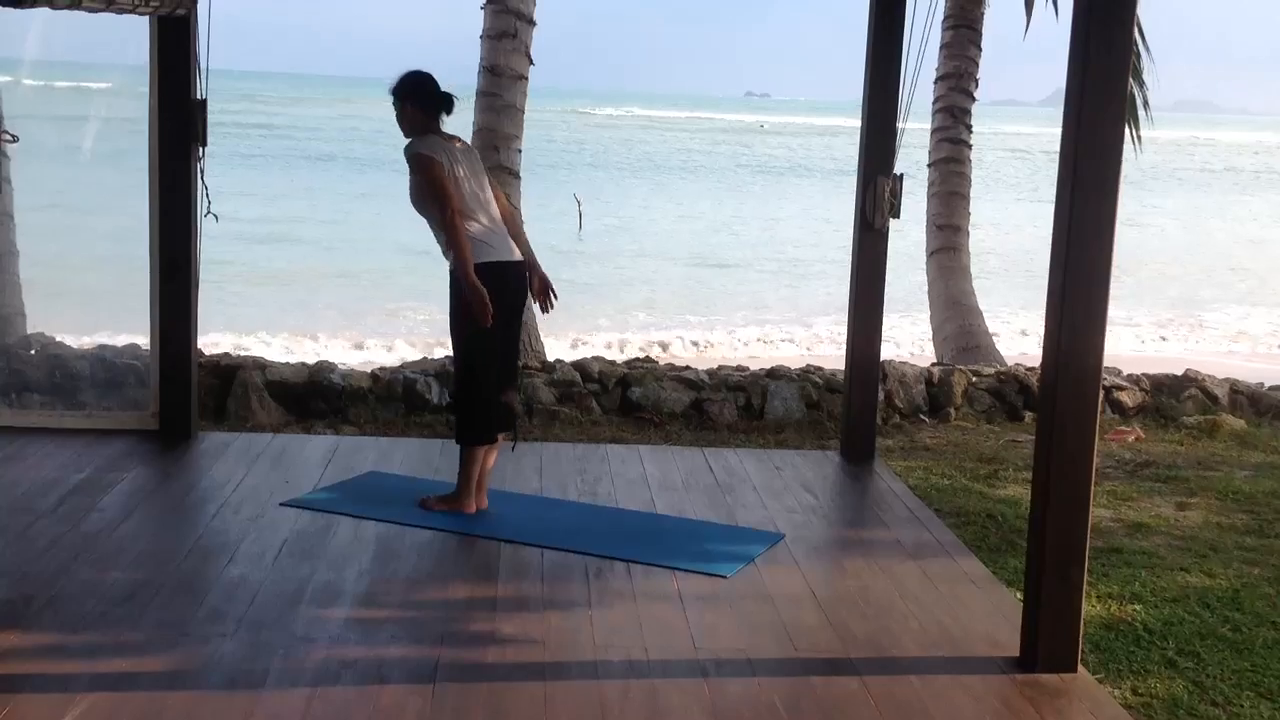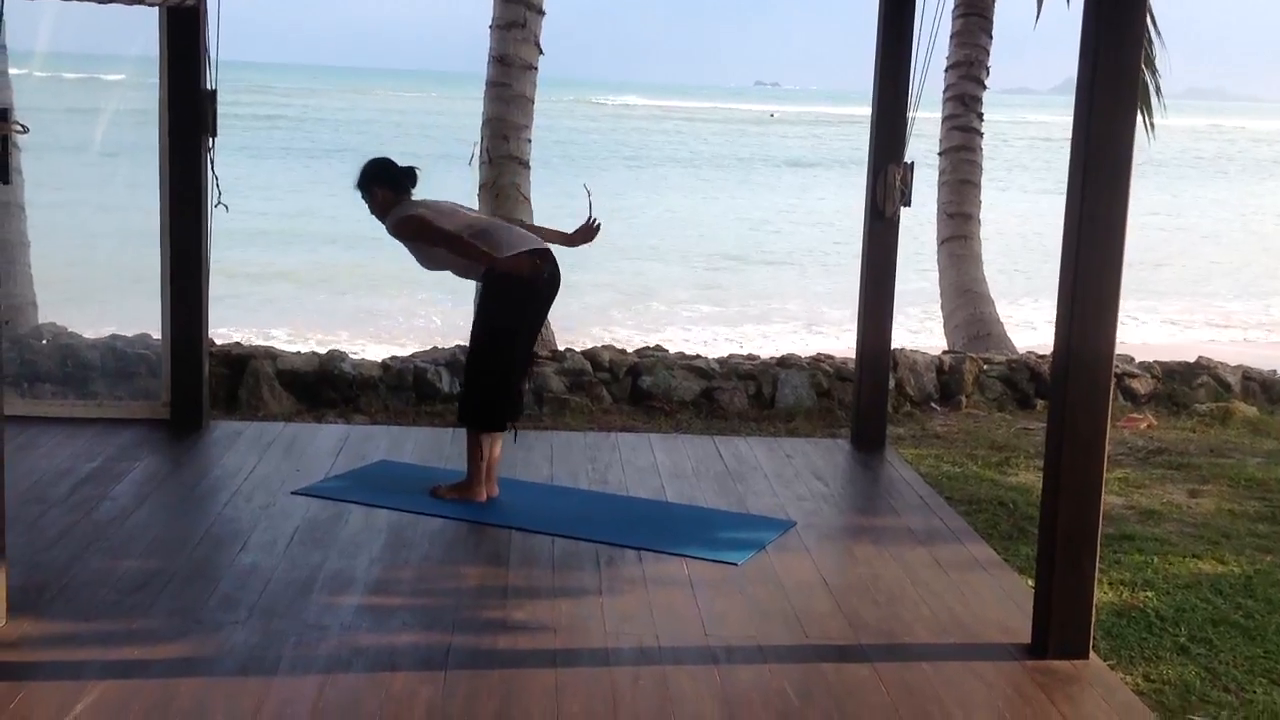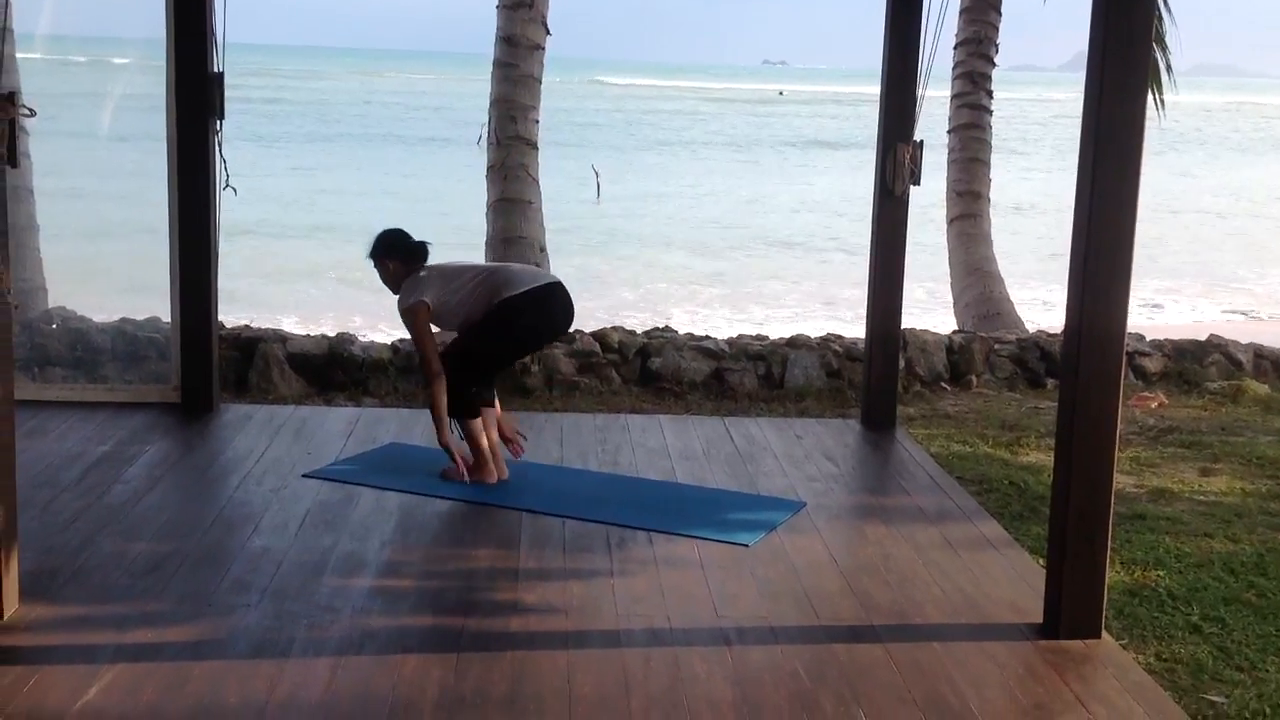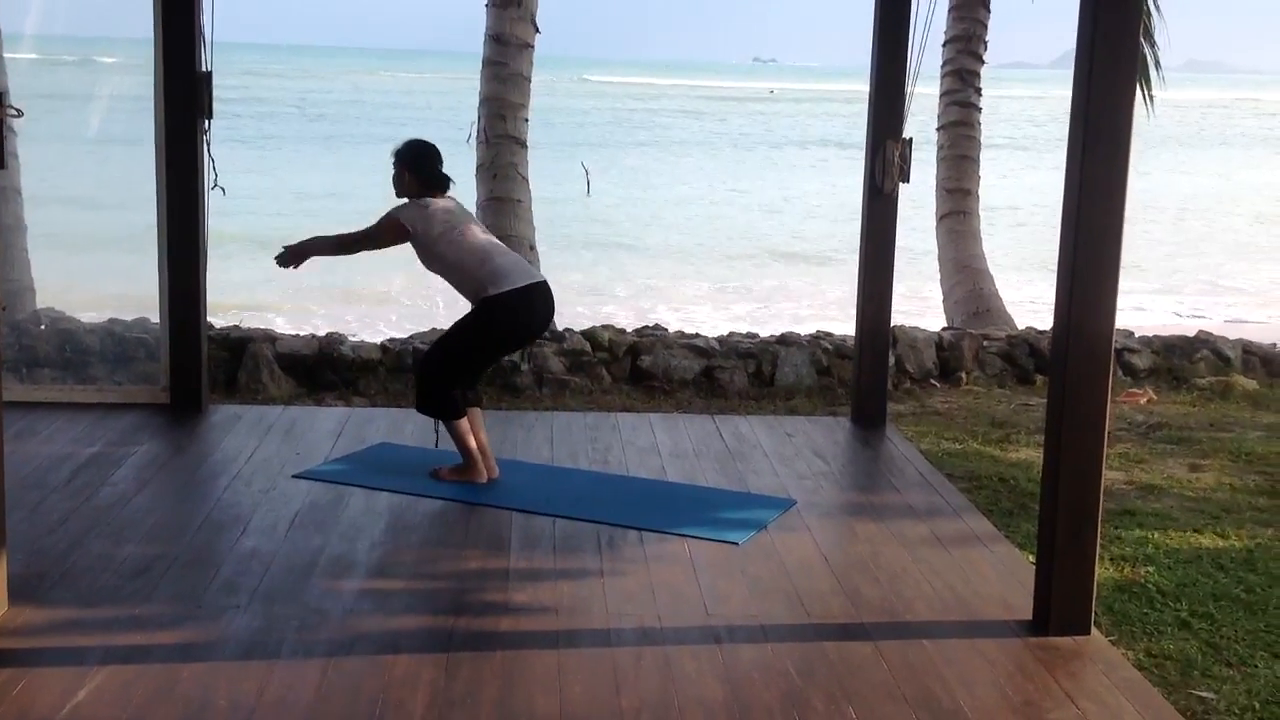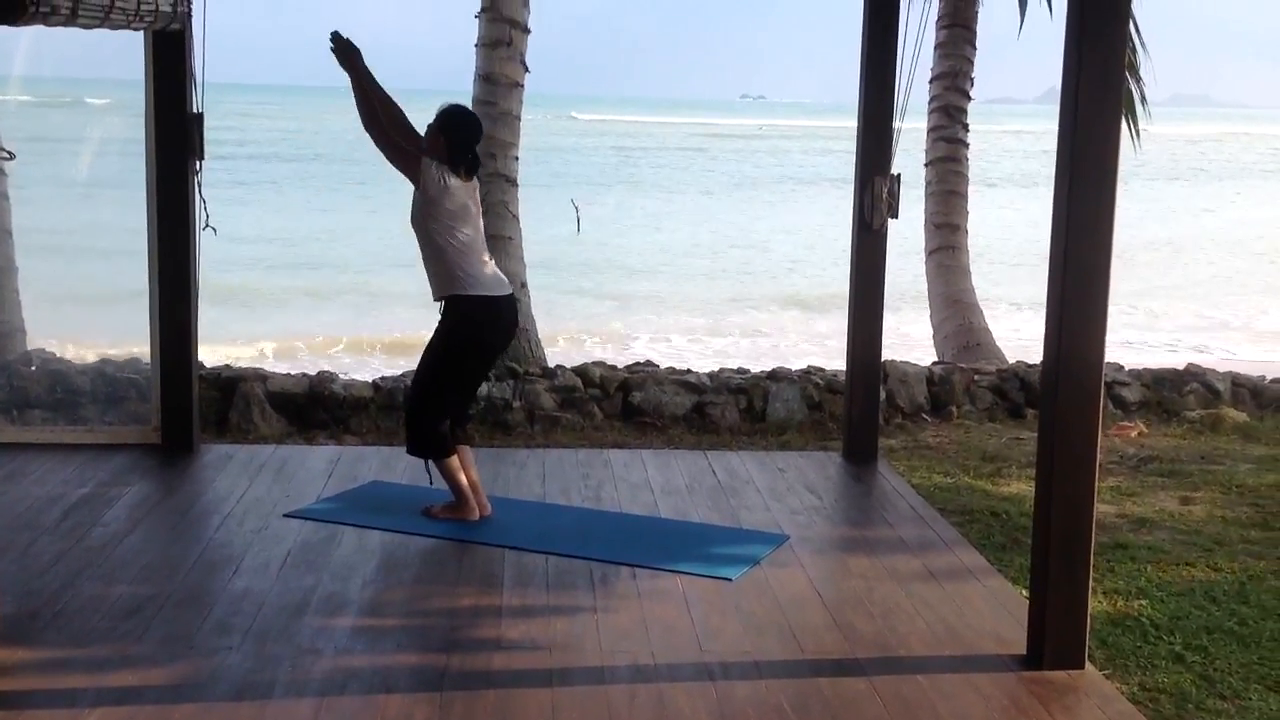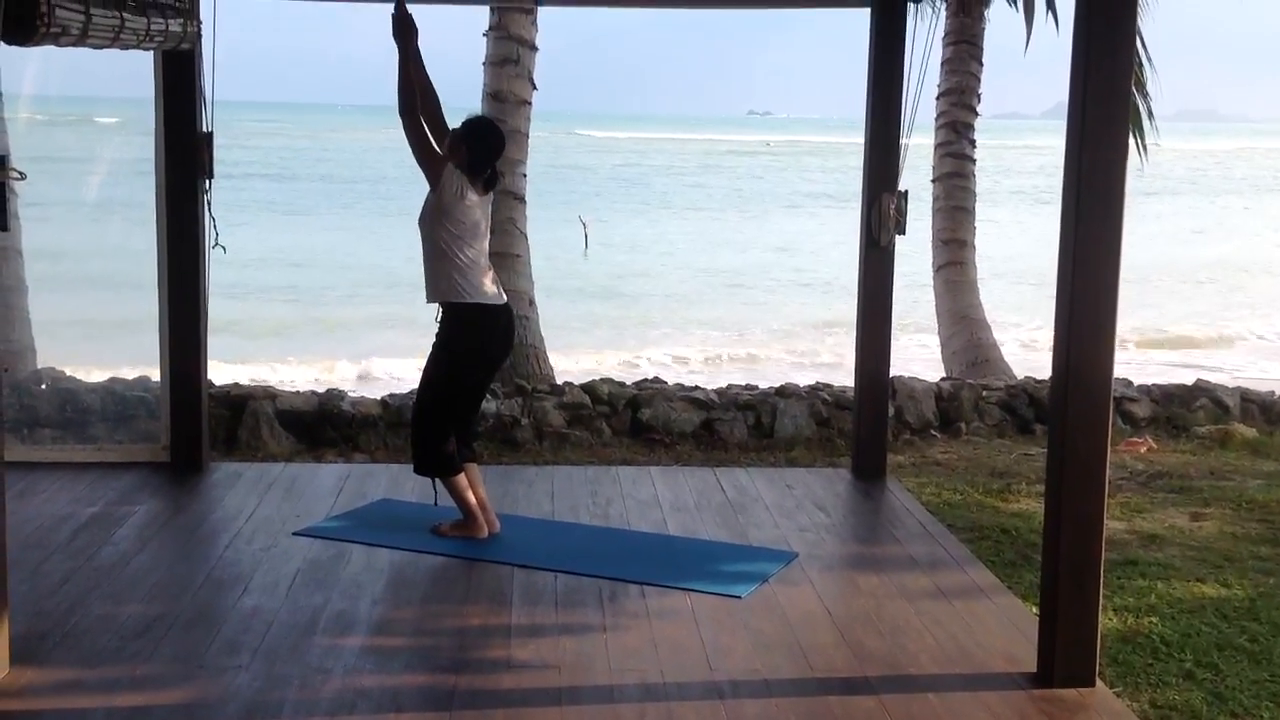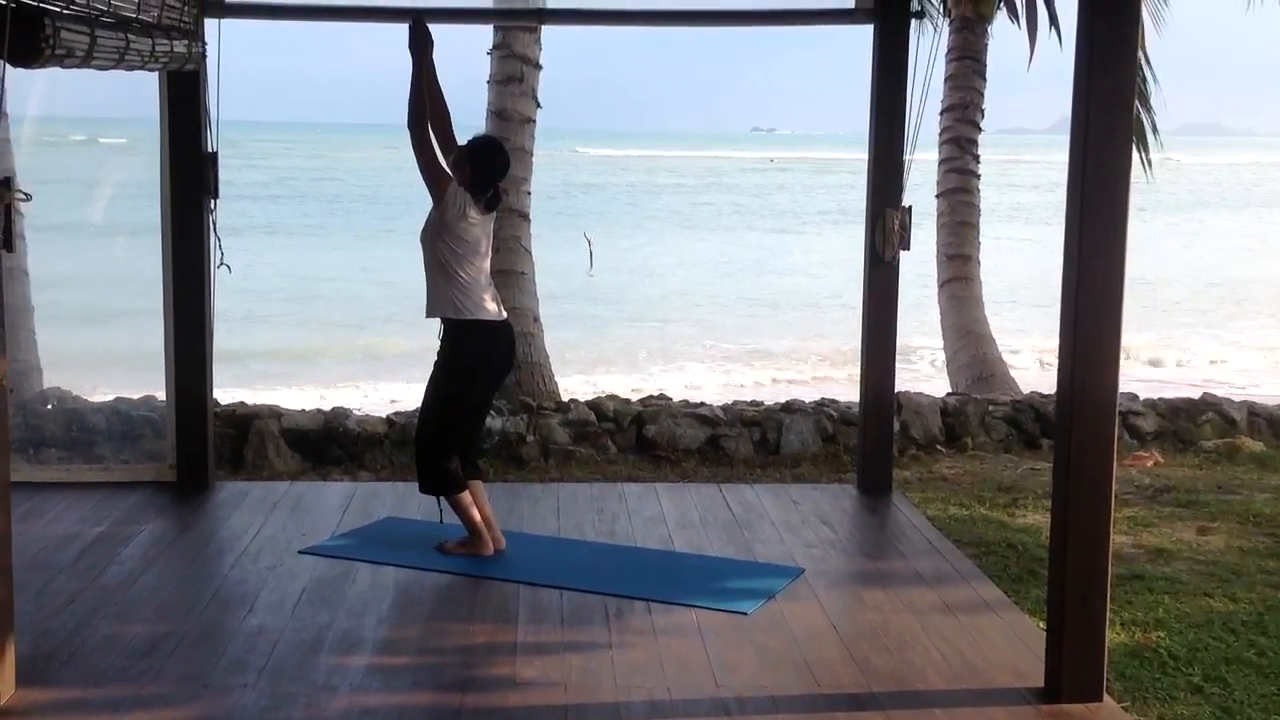
dt=0.7s
person 1, frame 1
left shoulder: (421, 150)
right shoulder: (461, 148)
left elbow: (451, 215)
right elbow: (506, 212)
left wrist: (470, 280)
right wrist: (534, 266)
left hip: (483, 274)
right hip: (512, 270)
left knee: (476, 383)
right knee: (498, 382)
left ankle: (464, 496)
right ankle: (478, 491)
person 1, frame 2
left shoulder: (399, 220)
right shoulder: (427, 208)
left elbow: (451, 241)
left wrist: (501, 265)
right wrist: (567, 240)
left hip: (516, 277)
right hip: (541, 266)
left knee: (483, 379)
right knee: (503, 375)
left ankle: (474, 485)
right ankle: (488, 480)
person 1, frame 3
left shoulder: (411, 298)
right shoulder: (437, 277)
left elbow: (434, 371)
right elbow: (490, 345)
left wrist: (445, 436)
right wrist: (497, 415)
left hip: (529, 305)
right hip: (555, 298)
left knee: (456, 372)
right knee: (476, 367)
left ankle: (483, 467)
right ankle: (494, 461)
person 1, frame 4
left shoulder: (415, 214)
right shoulder: (442, 205)
left elbow: (355, 242)
right elbow: (369, 236)
left wrist: (306, 248)
right wrist: (316, 245)
left hip: (510, 306)
right hip: (537, 298)
left knee: (435, 371)
right knee: (457, 368)
left ankle: (473, 467)
right ankle: (485, 461)
person 1, frame 5
left shoulder: (434, 180)
right shoulder: (465, 178)
left elbow: (379, 130)
right elbow: (400, 127)
left wrist: (354, 72)
right wrist: (361, 73)
left hip: (471, 312)
right hip: (499, 308)
left knee: (424, 407)
right knee: (447, 404)
left ankle: (465, 504)
right ankle: (475, 498)
person 1, frame 6
left shoulder: (449, 184)
right shoulder: (477, 186)
left elbow: (412, 119)
right elbow: (432, 116)
left wrist: (406, 49)
right wrist: (412, 52)
left hip: (469, 324)
right hip: (495, 321)
left knee: (431, 425)
right knee: (454, 422)
left ankle: (474, 520)
right ankle: (484, 514)
person 1, frame 7
left shoulder: (452, 201)
right shoulder: (481, 203)
left elbow: (420, 133)
right elbow: (442, 129)
left wrist: (421, 61)
right wrist: (428, 63)
left hip: (470, 340)
right hip: (495, 337)
left knee: (434, 443)
right knee: (458, 440)
left ankle: (479, 536)
right ankle: (490, 532)
